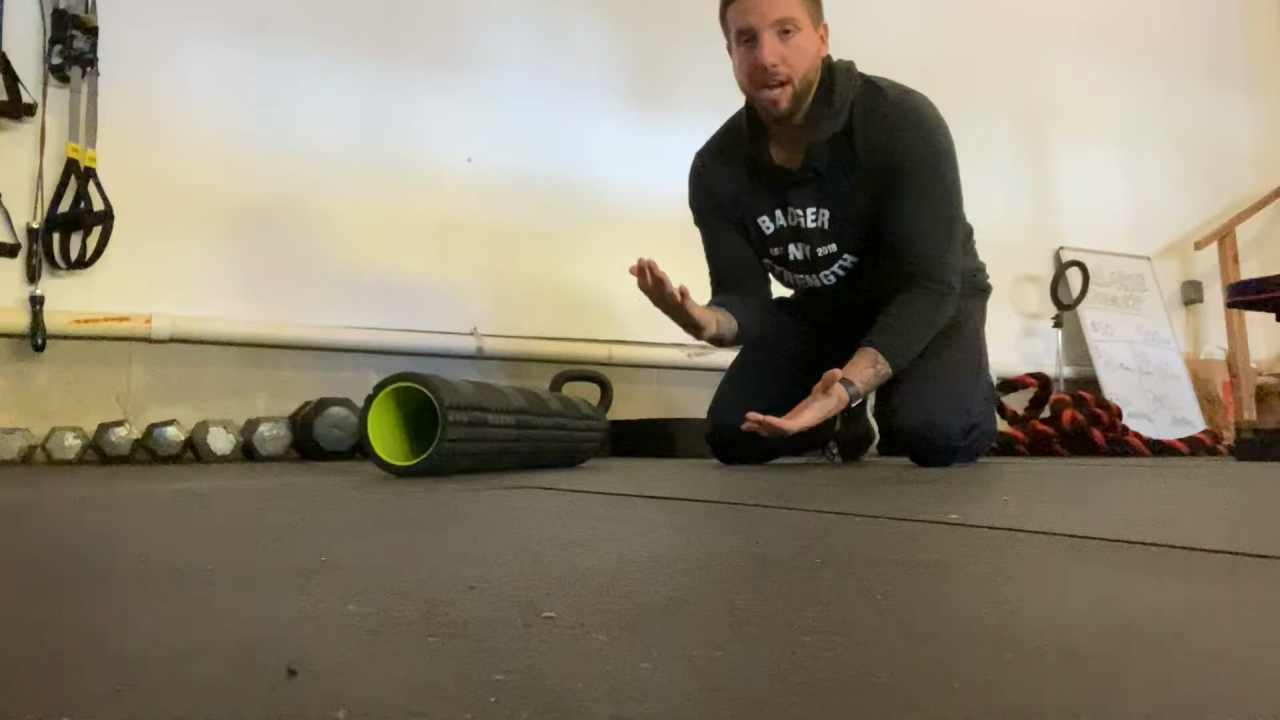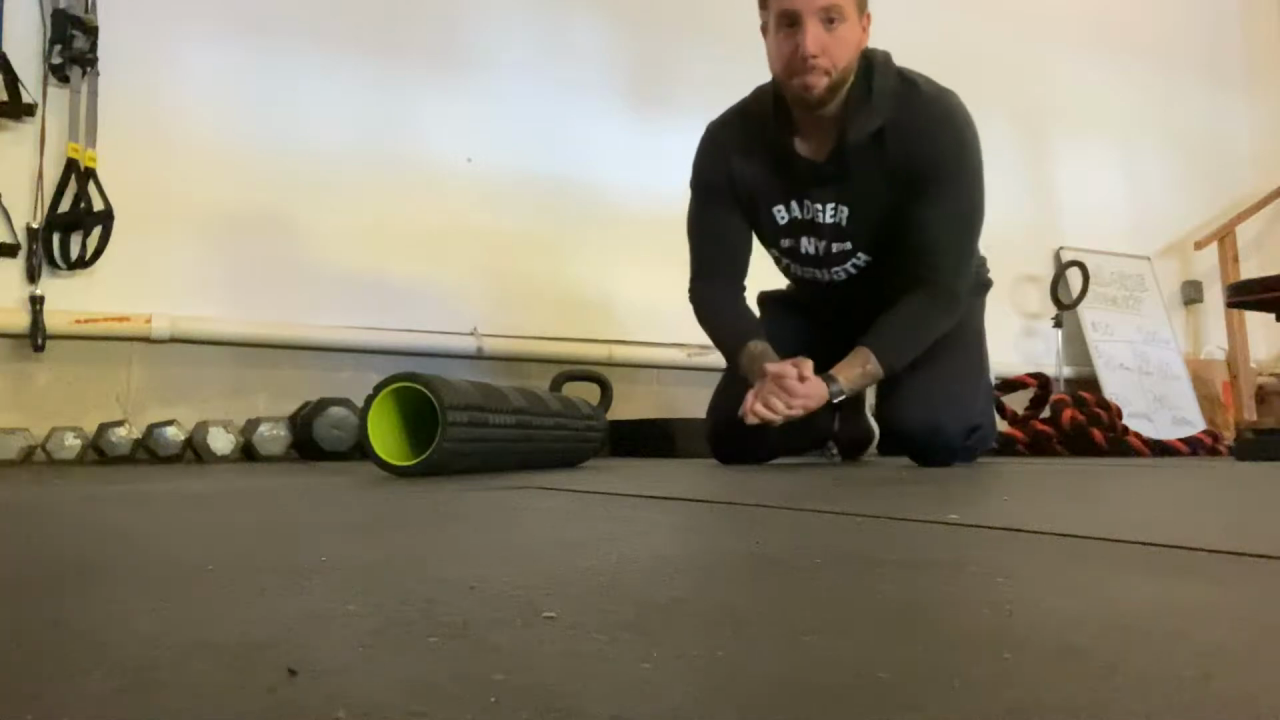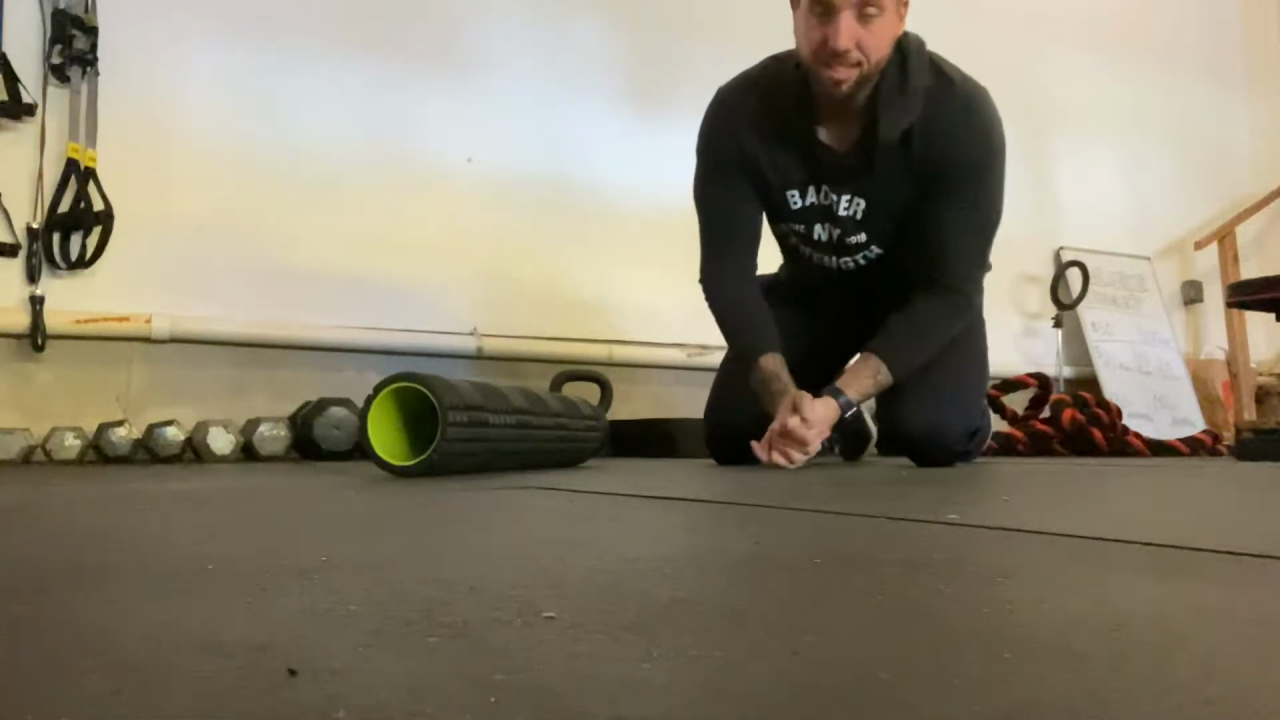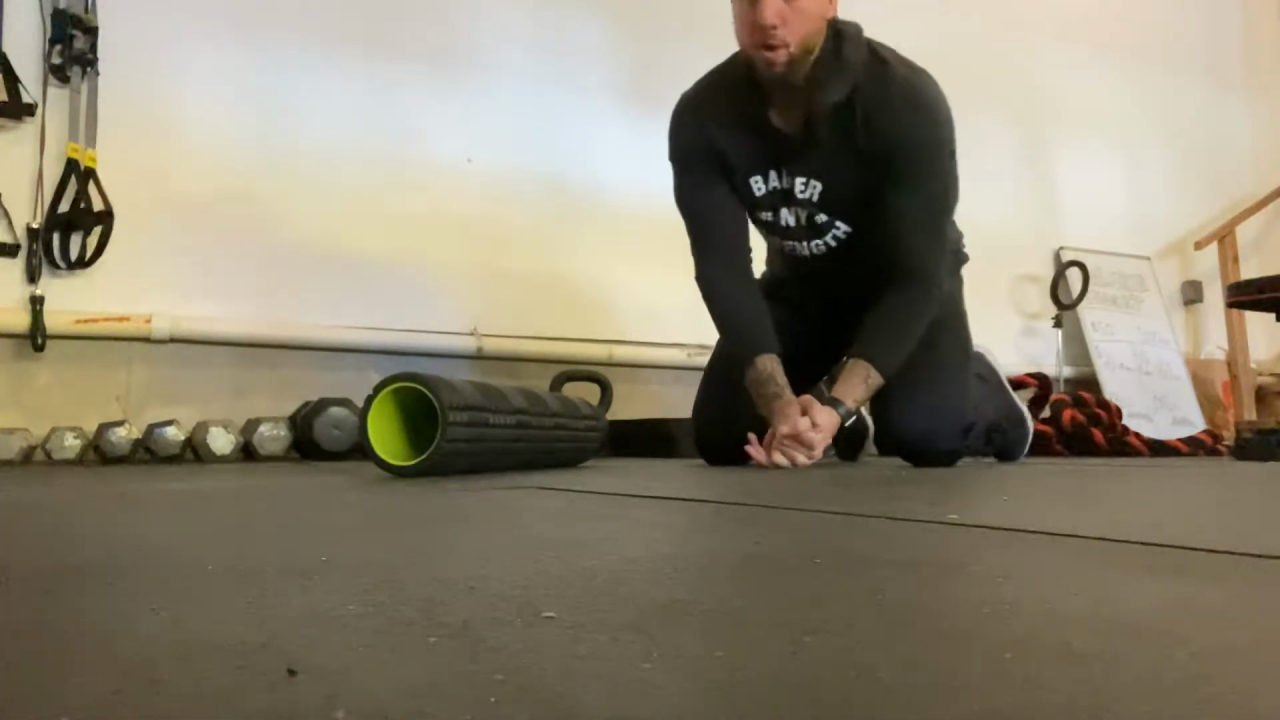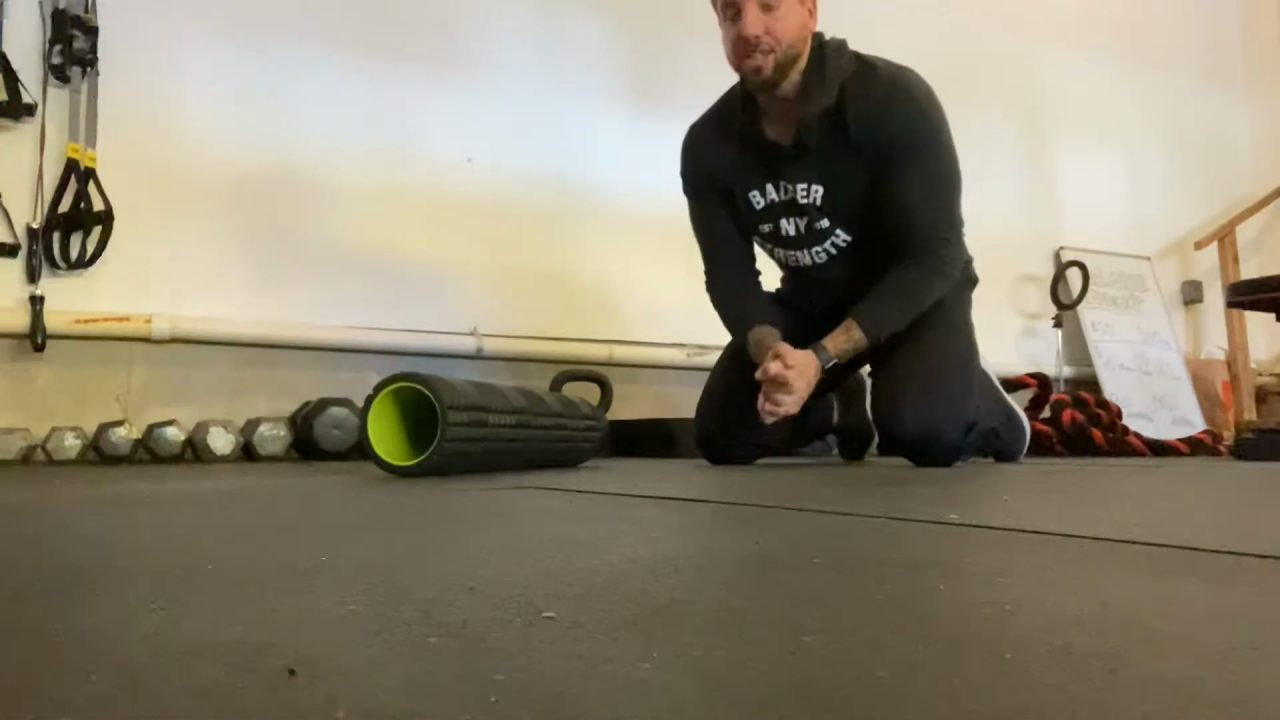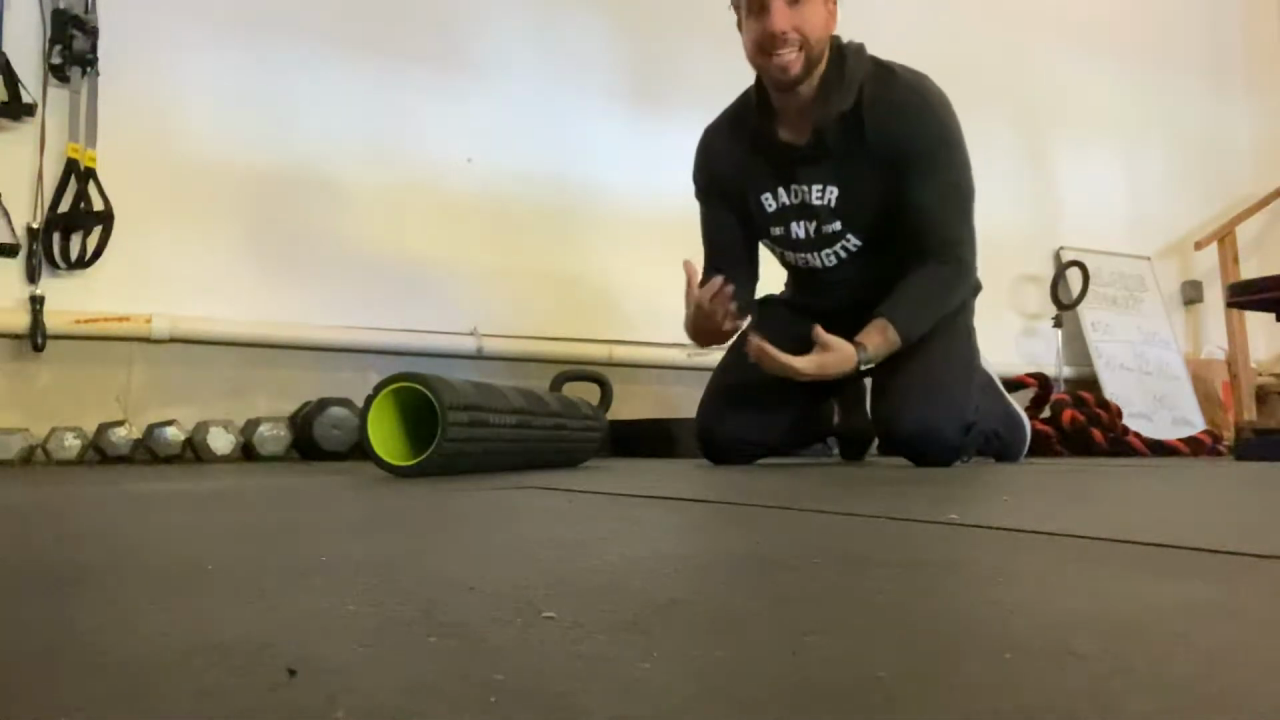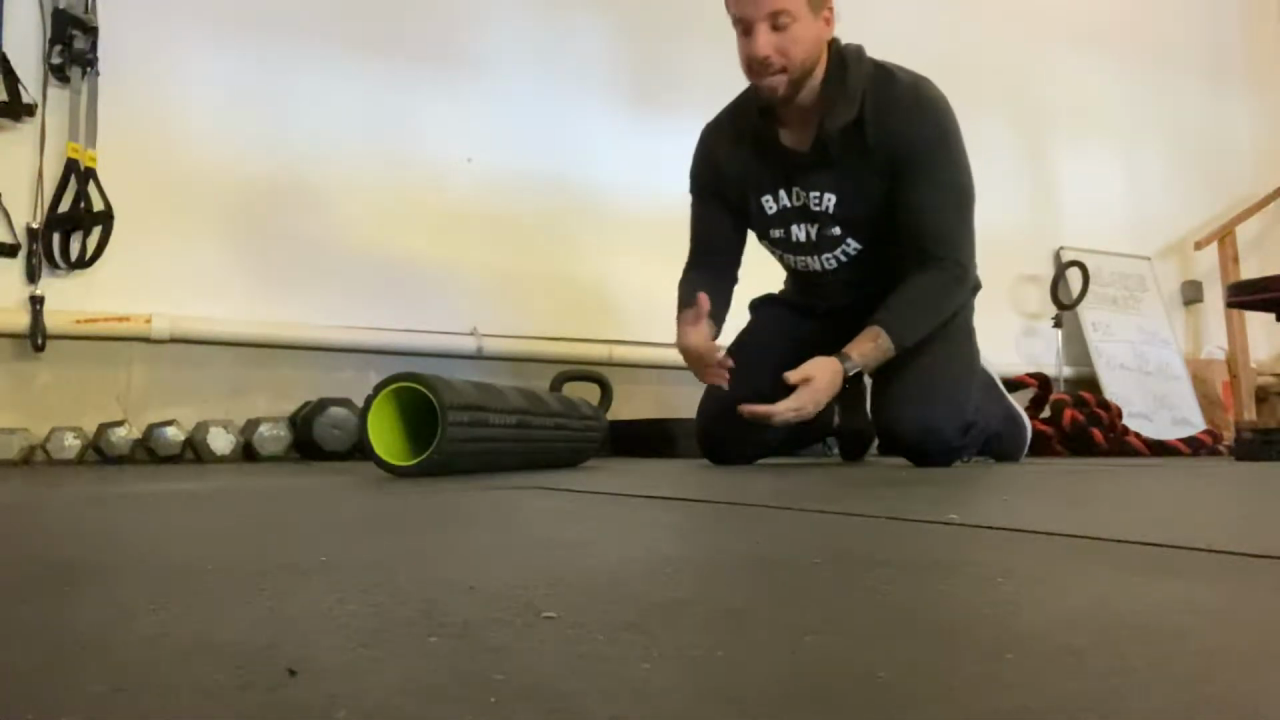
dt=0.5s
person 1, frame 1
left shoulder: (902, 123)
right shoulder: (717, 169)
left elbow: (931, 284)
right elbow: (747, 297)
left wrist: (850, 386)
right wrist: (705, 322)
left hip: (931, 301)
right hip: (823, 307)
left knee: (929, 431)
right knee: (732, 433)
left ankle: (969, 394)
right ankle: (847, 419)
person 1, frame 2
left shoulder: (933, 120)
right shoulder: (728, 142)
left elbow: (940, 289)
right elbow: (715, 285)
left wrist: (828, 386)
right wrist: (770, 371)
left hip: (928, 304)
right hip: (817, 303)
left knee: (934, 431)
right knee: (734, 435)
right ankle: (843, 413)
person 1, frame 3
left shoulder: (960, 114)
right shoulder: (738, 112)
left elbow: (948, 289)
right elbow: (727, 270)
left wrist: (836, 402)
right wrist: (784, 397)
left hip: (924, 293)
right hip: (809, 286)
left knee: (932, 433)
right knee: (732, 437)
right ankle: (847, 418)
person 1, frame 4
left shoulder: (903, 99)
right shoulder: (700, 117)
left elbow: (916, 279)
right elbow: (721, 268)
left wrist: (835, 407)
right wrist: (779, 402)
left hip: (907, 288)
right hip: (797, 284)
left knee: (924, 434)
right knee: (719, 436)
left ankle: (980, 396)
right ankle: (832, 400)
person 1, frame 5
left shoulder: (894, 99)
right shoulder: (708, 145)
left elbow: (933, 258)
right elbow: (730, 276)
left wrist: (821, 358)
right wrist: (771, 355)
left hip: (918, 294)
right hip: (809, 301)
left knee: (926, 432)
right knee: (722, 436)
left ankle: (981, 406)
right ankle: (840, 405)
person 1, frame 6
left shoulder: (909, 105)
right shoulder: (723, 145)
left elbow: (949, 264)
right elbow: (730, 272)
left wrist: (860, 354)
right wrist: (706, 322)
left hip: (920, 303)
right hip: (813, 305)
left knee: (925, 431)
right knee: (722, 434)
left ankle: (984, 409)
right ankle: (842, 410)
person 1, frame 7
left shoulder: (909, 108)
right shoulder: (723, 143)
left elbow: (946, 267)
right elbow: (711, 266)
left wrist: (847, 365)
right wrist: (693, 329)
left hip: (920, 303)
right hip: (811, 303)
left knee: (925, 432)
right knee: (723, 435)
left ankle: (987, 409)
right ankle: (843, 411)
